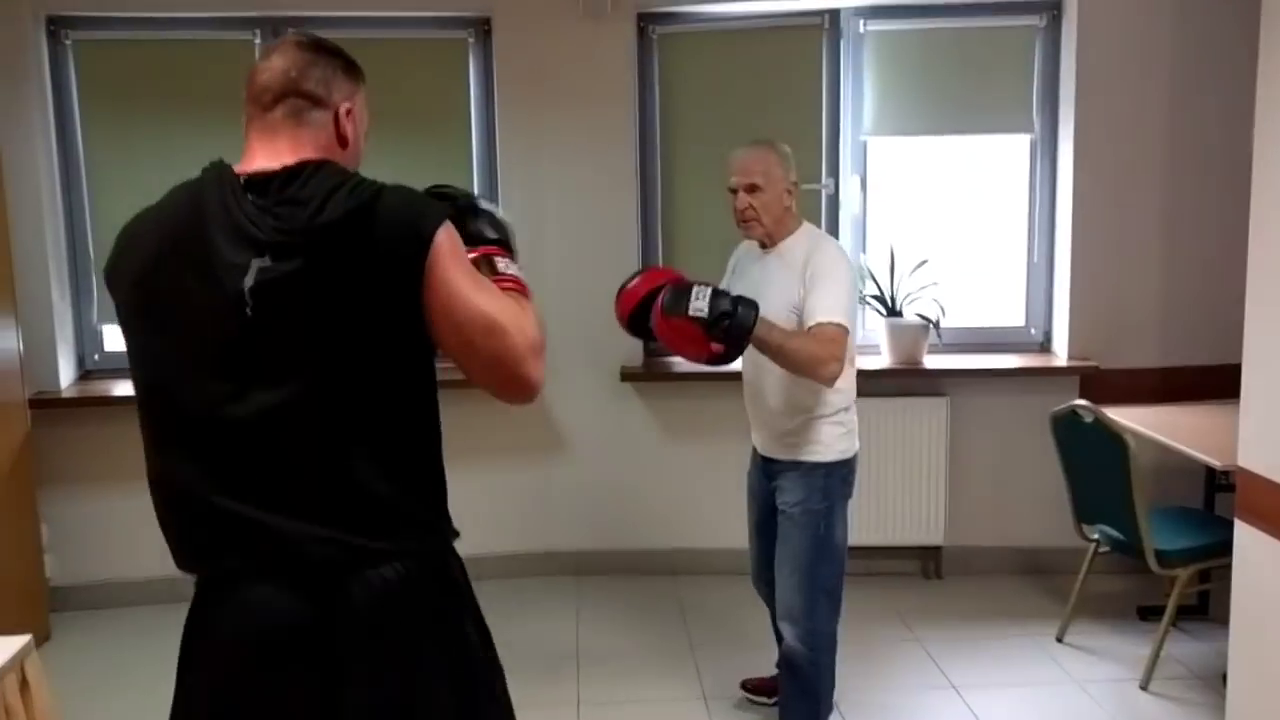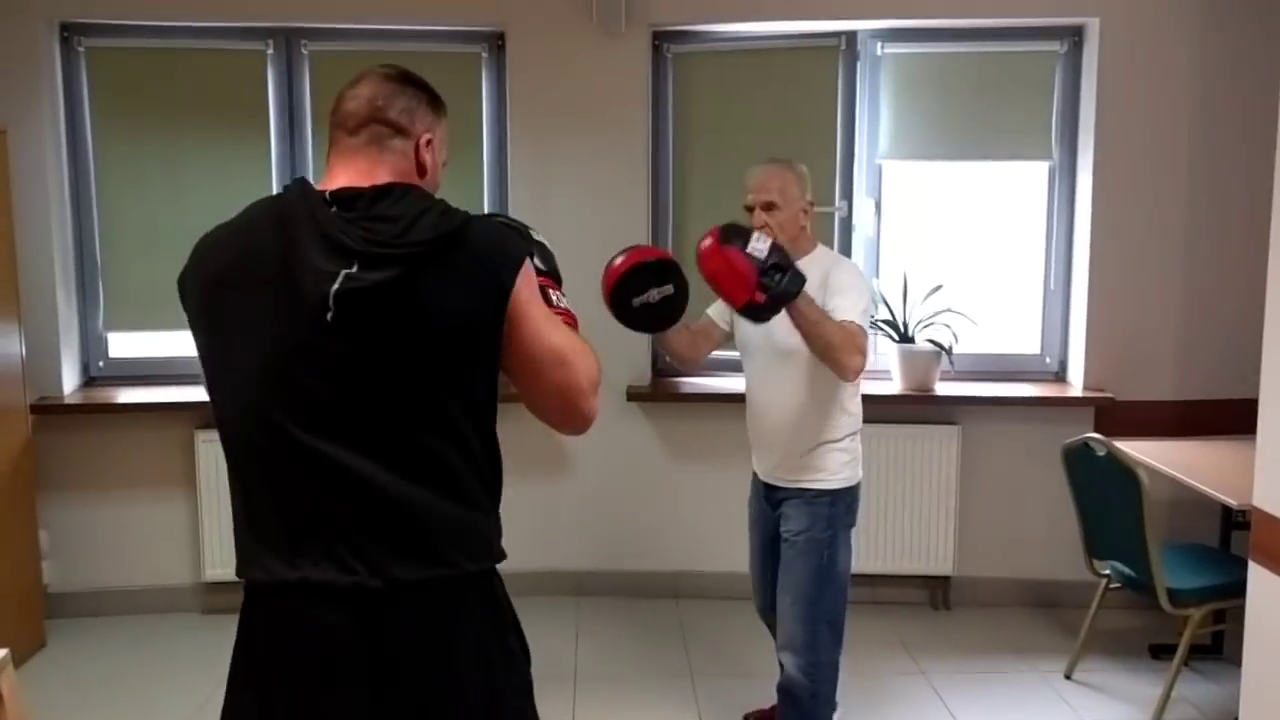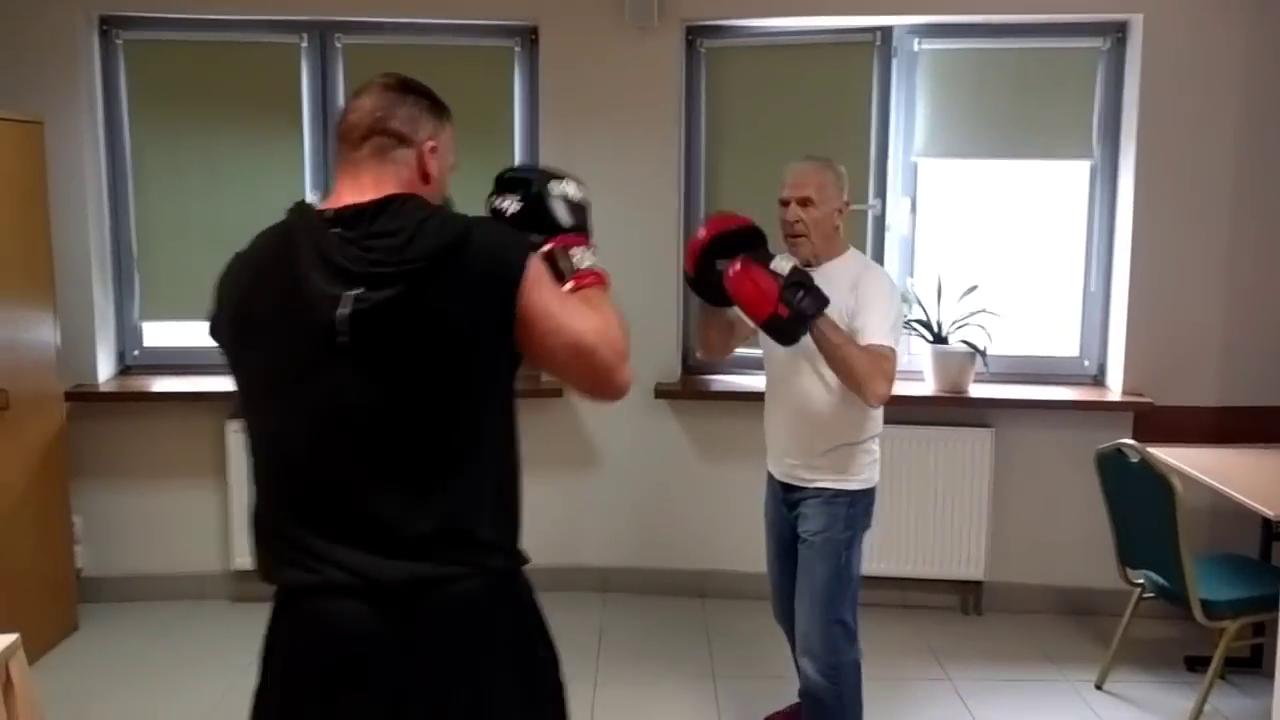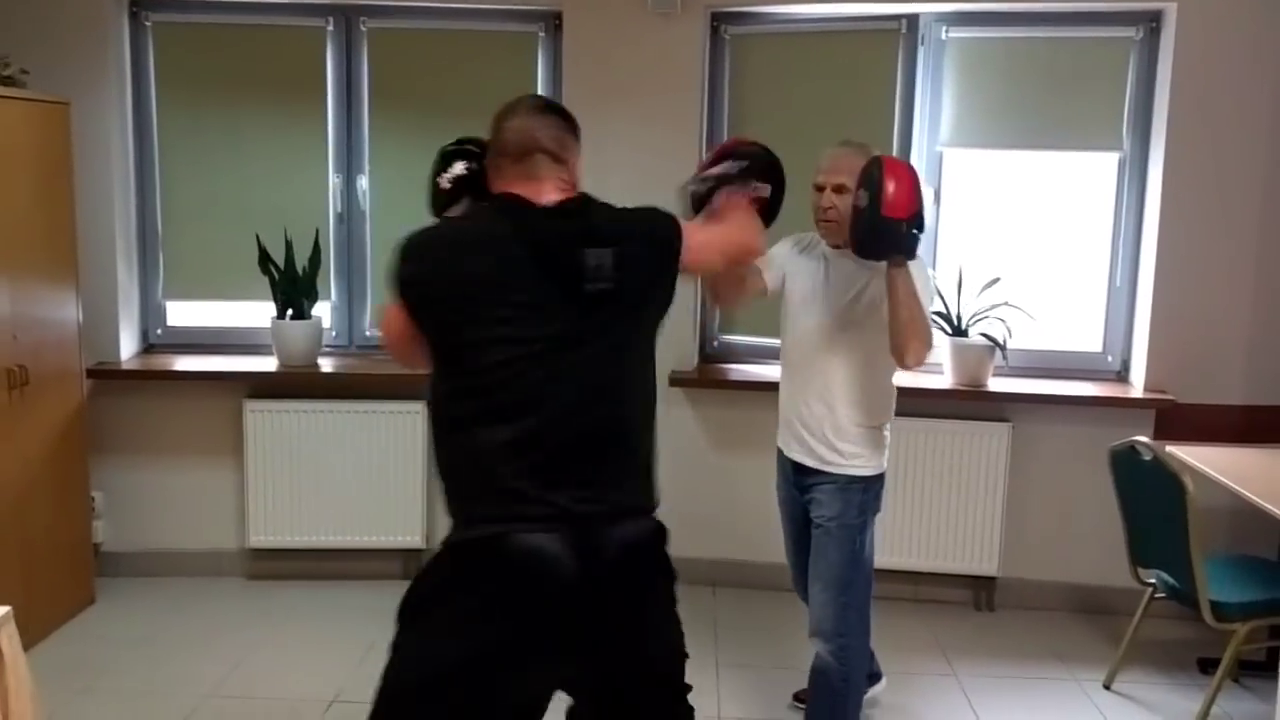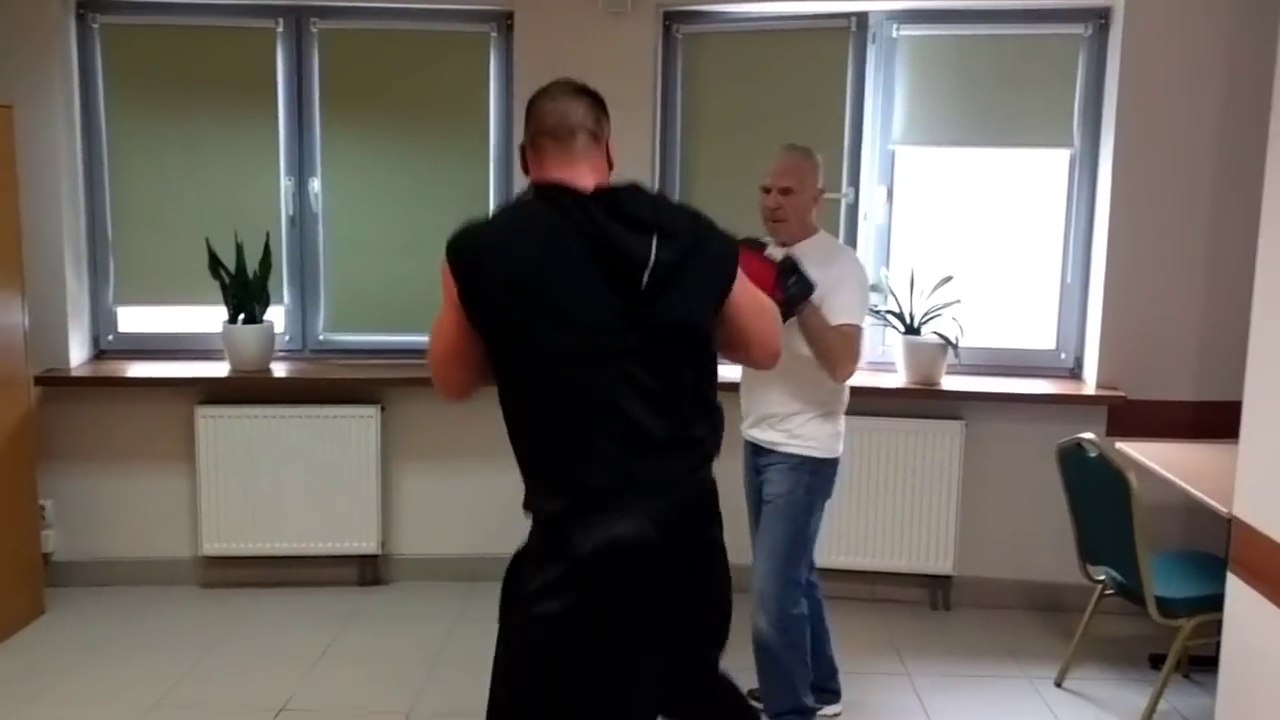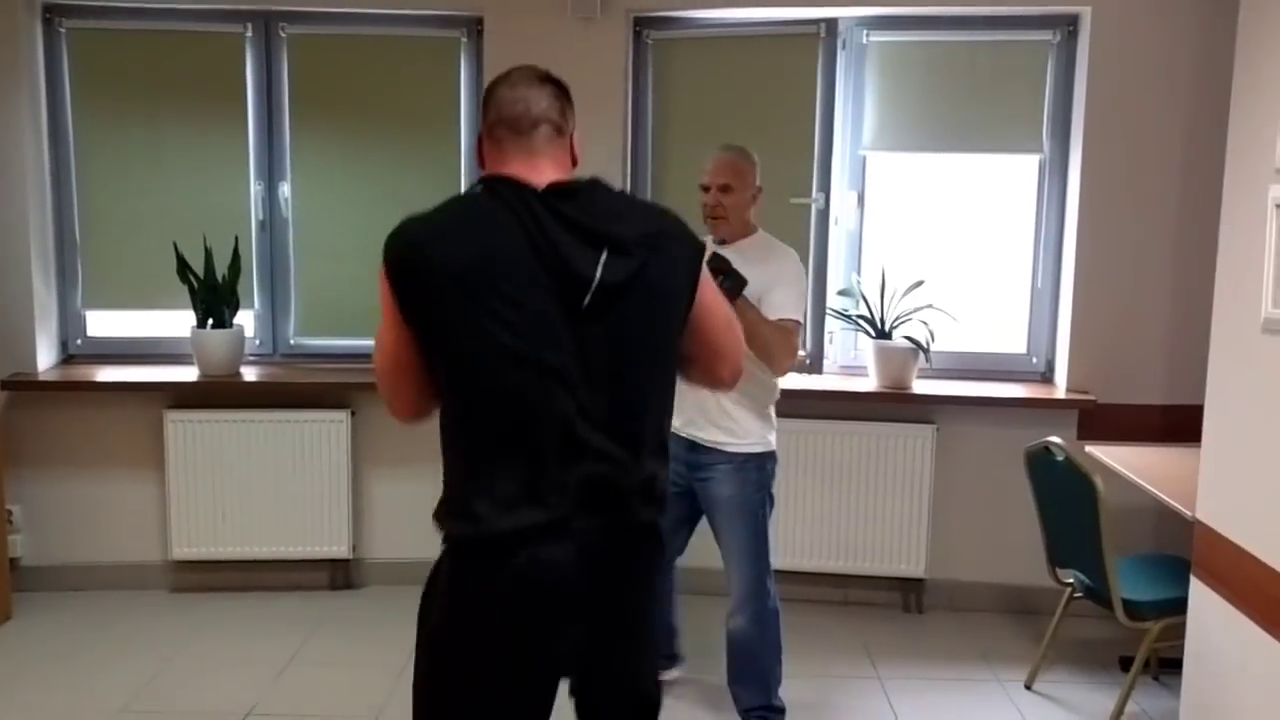
dt=0.4s
person 1, frame 1
left shoulder: (146, 244)
right shoulder: (402, 227)
right elbow: (520, 371)
right wrist: (493, 258)
left hip: (242, 608)
right hip: (398, 597)
person 1, frame 2
left shoulder: (221, 259)
right shoulder: (482, 254)
right elbow: (575, 406)
right wrist: (543, 283)
left hip: (292, 623)
right hip: (446, 617)
person 1, frame 3
left shoulder: (249, 277)
right shoulder: (490, 258)
right elbow: (608, 371)
right wrist: (572, 242)
left hip: (319, 625)
right hip: (471, 616)
person 1, frame 4
left shoulder: (430, 257)
right shoulder: (639, 241)
right elbow: (743, 238)
right wrist: (735, 192)
left hip: (495, 563)
right hip: (623, 552)
person 1, frame 5
left shoulder: (484, 250)
right shoulder: (690, 235)
left elbow: (453, 379)
right elbow: (764, 344)
left hip: (585, 534)
right hip: (686, 517)
person 1, frame 6
left shoulder: (422, 247)
right shoulder: (660, 240)
left elbow: (407, 400)
right elbow: (725, 366)
left hip: (503, 556)
right hip: (625, 541)
person 2, frame 1
left shoulder: (824, 259)
right shoulder: (743, 257)
left elbow: (826, 363)
left wrist: (749, 325)
left hip: (816, 458)
right hip: (768, 452)
left knee: (804, 598)
right knee: (769, 578)
person 2, frame 2
left shoulder: (840, 277)
left elbow: (849, 361)
right elbow: (692, 350)
left wrist: (790, 294)
left hip: (821, 485)
right hip: (768, 478)
left knee: (805, 628)
right knee: (774, 610)
person 2, frame 3
left shoulder: (869, 283)
right shoulder: (773, 272)
left elbow: (875, 387)
right elbow: (715, 346)
left wrist: (817, 317)
right wrist: (713, 296)
left hip: (838, 487)
right hip: (782, 478)
left knee: (822, 632)
right knee: (791, 613)
person 2, frame 4
left shoulder: (897, 267)
right shoulder: (797, 251)
left elbow: (913, 354)
right elbow: (728, 293)
left wrist: (897, 262)
left hip: (849, 470)
right hip: (793, 458)
left knee: (835, 612)
right knee: (814, 592)
person 2, frame 5
left shoulder: (840, 264)
left elbow: (843, 364)
left wrist: (800, 301)
left hip: (804, 450)
right hip: (759, 441)
left knee: (772, 589)
right knee: (789, 578)
person 2, frame 6
left shoulder: (779, 263)
left elbow: (782, 357)
left wrist: (732, 294)
left hip: (739, 452)
right hip: (681, 440)
left knee: (748, 590)
right ankle: (657, 654)
